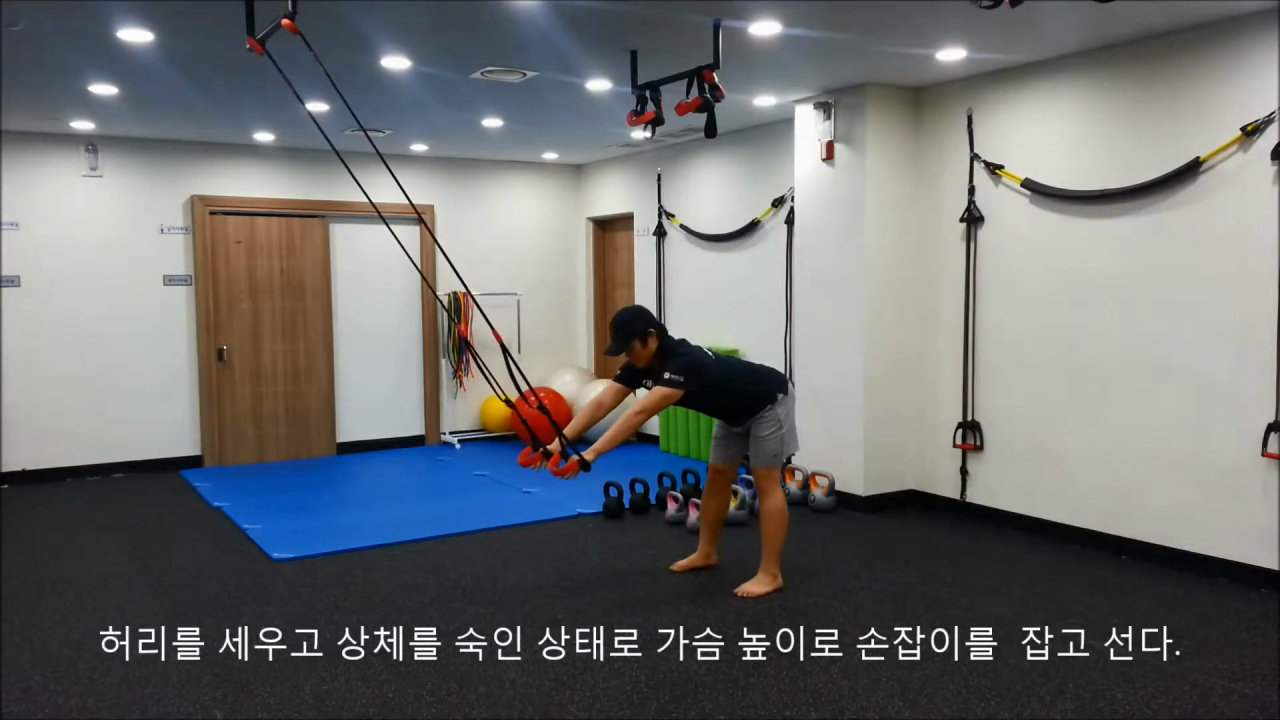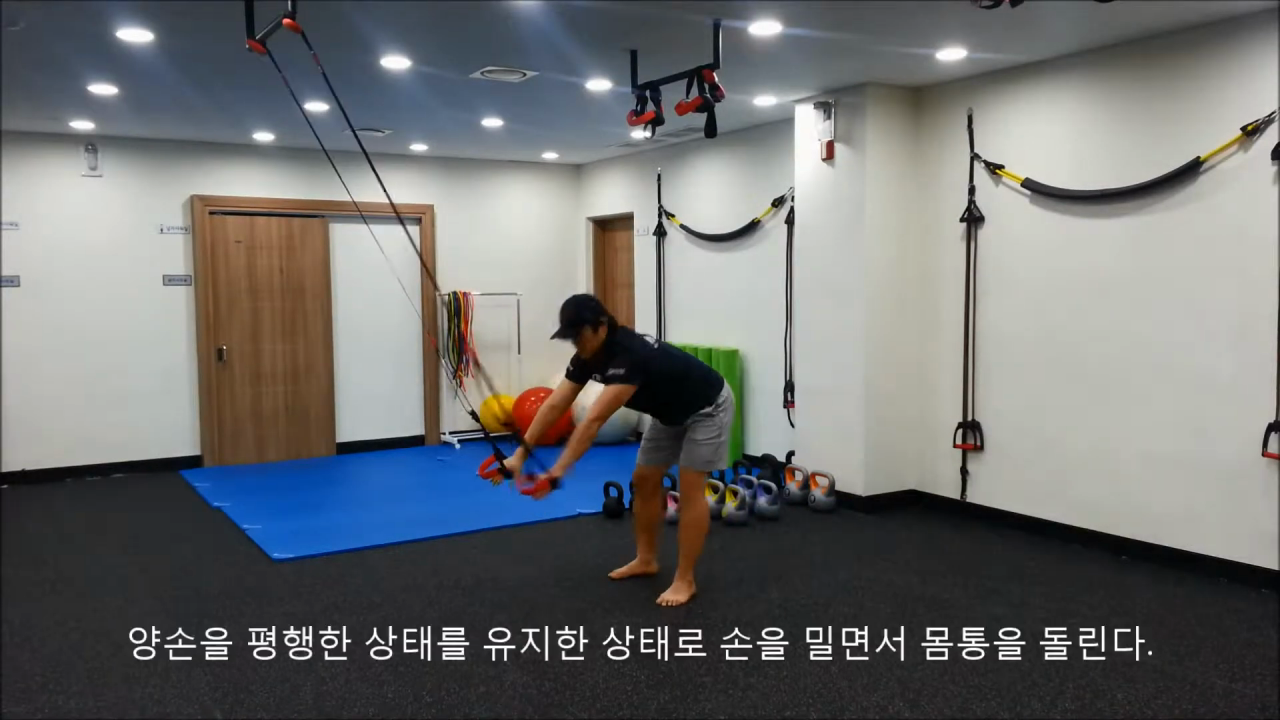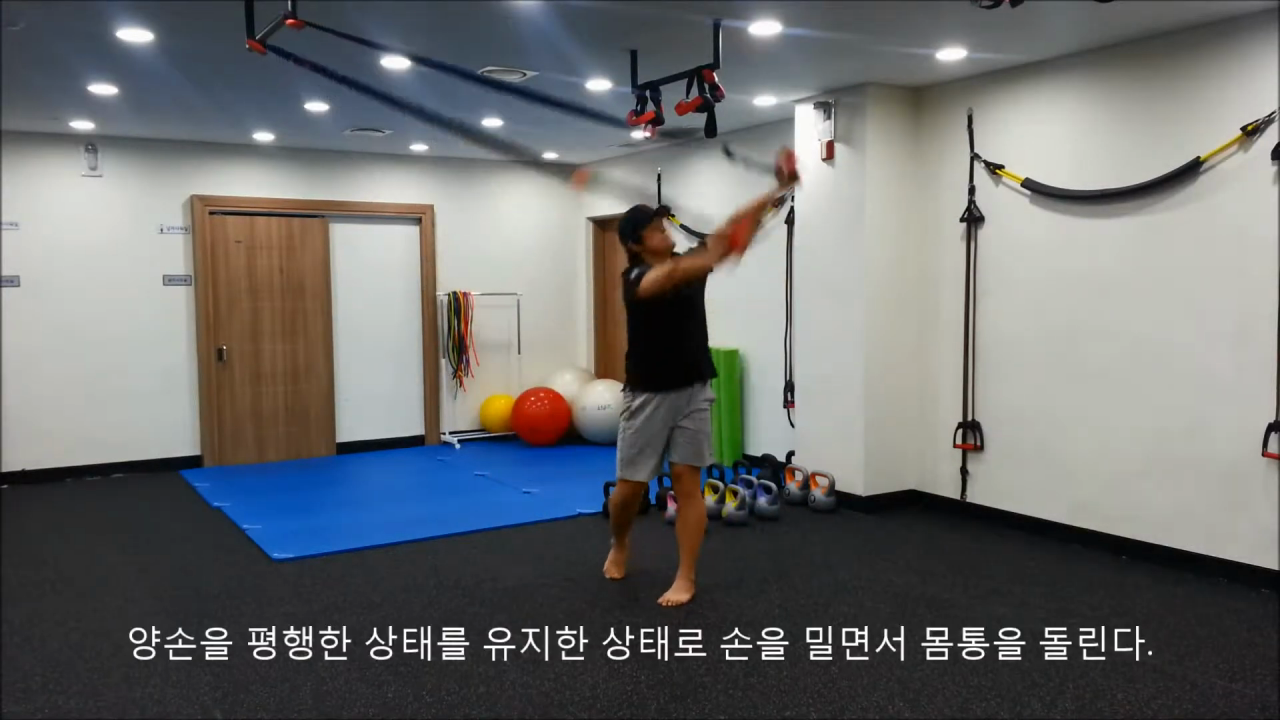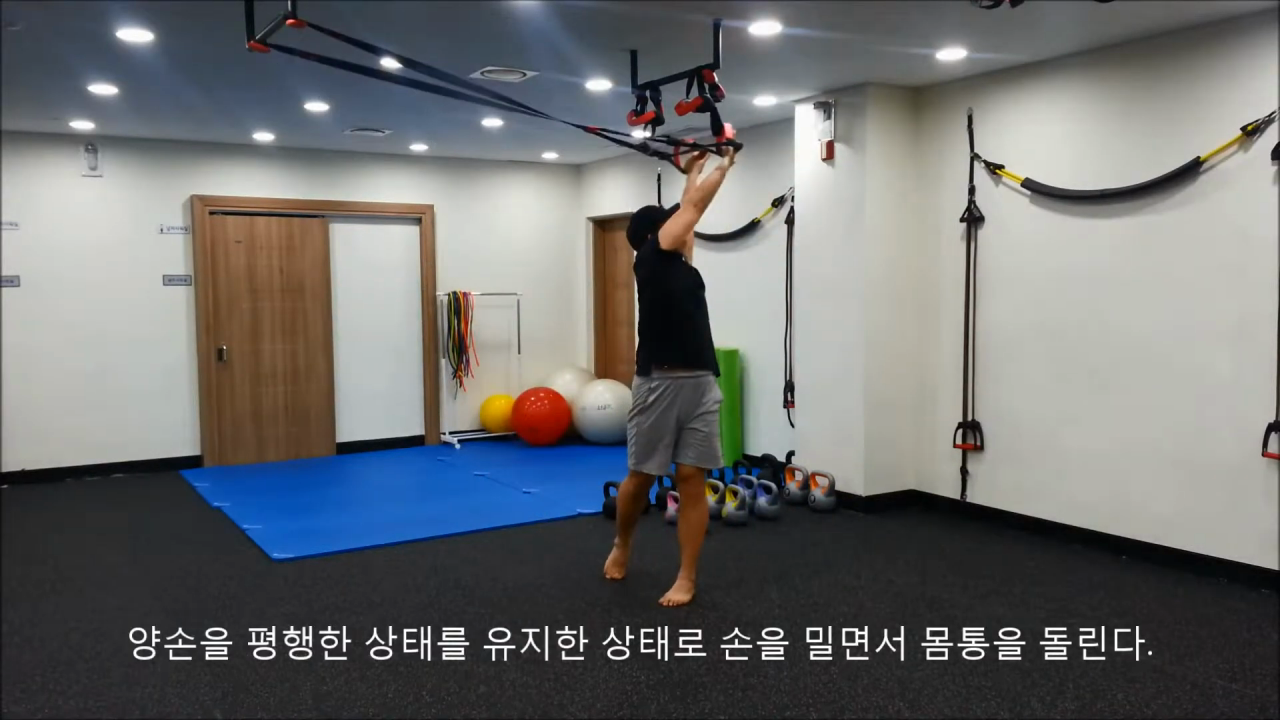
dt=0.5s
person 1, frame 1
left shoulder: (684, 362)
right shoulder: (641, 365)
left elbow: (640, 413)
right elbow: (601, 404)
left wrist: (592, 454)
right wrist: (559, 442)
left hip: (769, 402)
right hip: (734, 411)
left knee: (765, 481)
right knee: (717, 476)
left ankle: (770, 573)
right ankle: (706, 552)
person 1, frame 2
left shoulder: (631, 354)
right shoulder: (588, 357)
left elbow: (595, 420)
right elbow: (554, 406)
left wrist: (558, 471)
right wrist: (519, 455)
left hip: (708, 407)
right hip: (671, 413)
left knee: (689, 487)
right knee: (644, 481)
left ankle: (685, 580)
right ankle: (645, 559)
person 1, frame 3
left shoulder: (689, 259)
right shoulder: (636, 277)
left elbow: (733, 231)
right elbow: (671, 274)
left wrist: (775, 193)
right wrist: (709, 257)
left hip: (693, 391)
right hip: (648, 395)
left knee: (686, 480)
right knee: (630, 485)
left ankle: (686, 578)
right ankle: (619, 545)
person 1, frame 4
left shoulder: (679, 260)
right shoulder: (651, 257)
left elbow: (690, 212)
right elbow: (692, 208)
left wrist: (694, 170)
right wrist: (724, 162)
left hip: (701, 384)
right hip: (659, 383)
left knee: (691, 481)
right knee: (641, 476)
left ankle: (686, 578)
right ankle: (621, 546)
